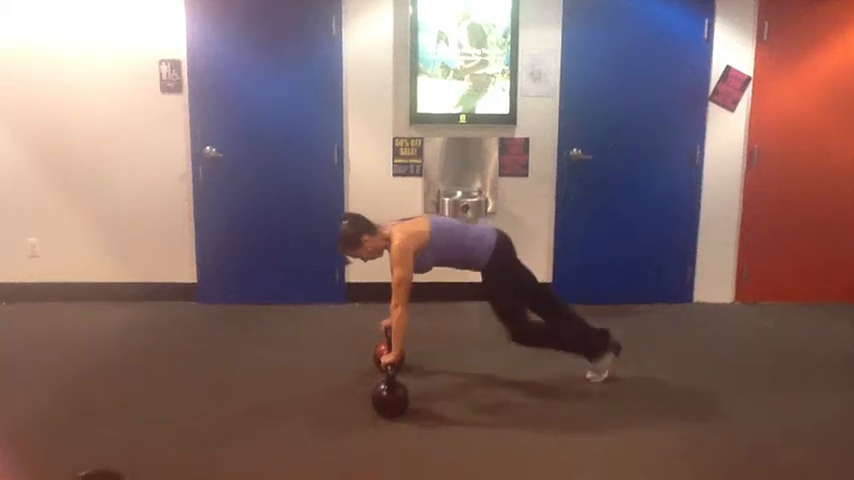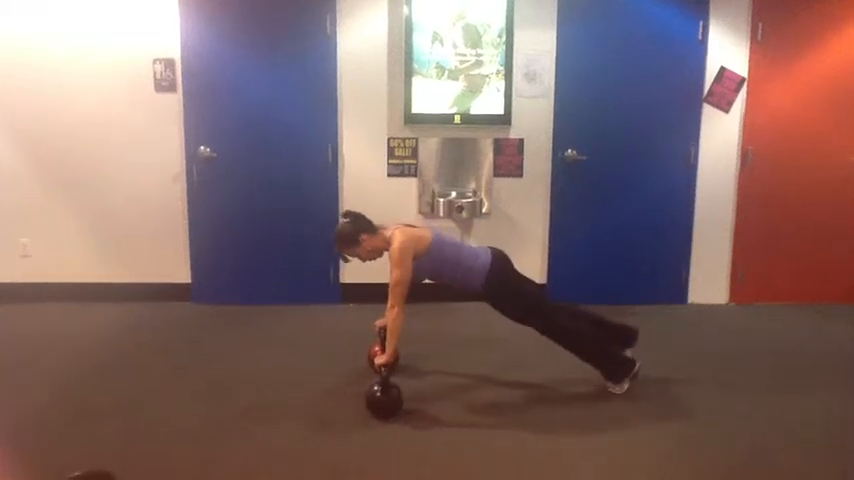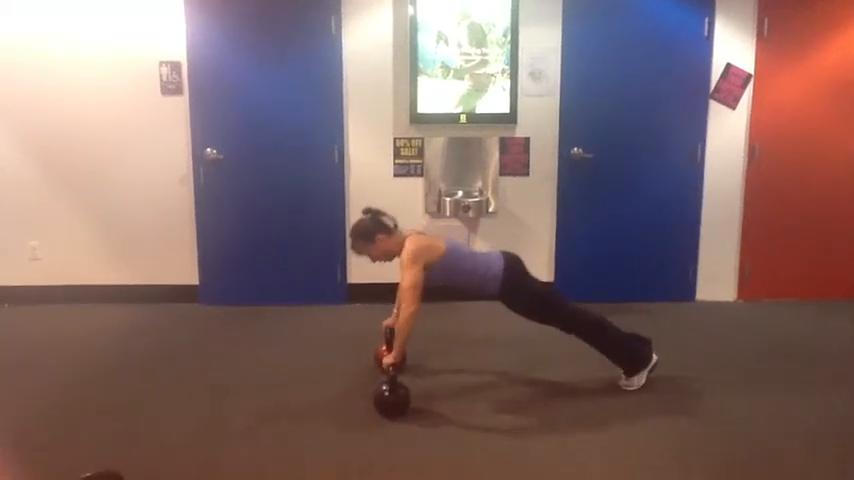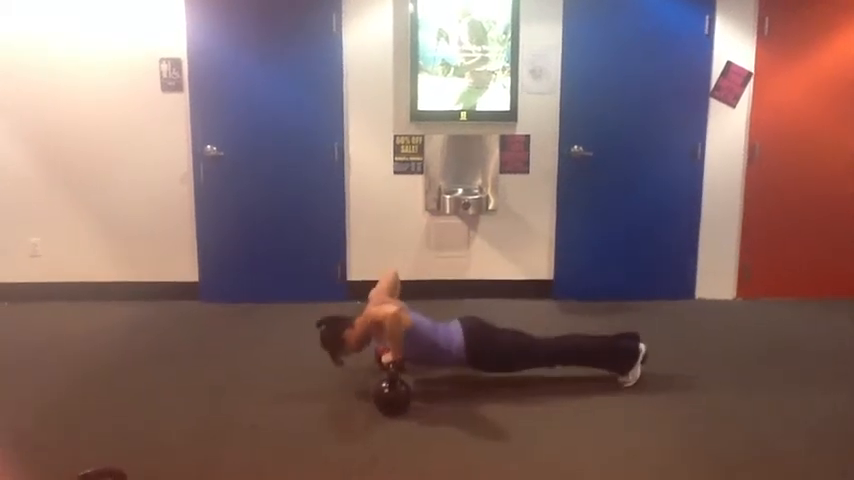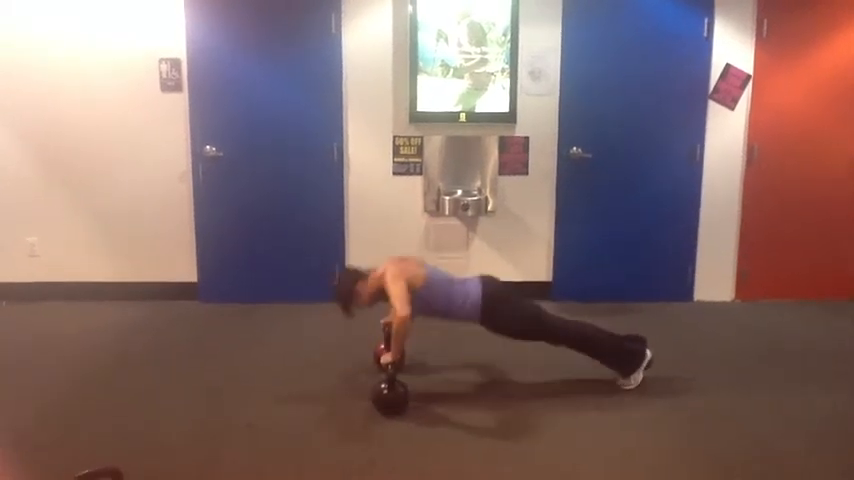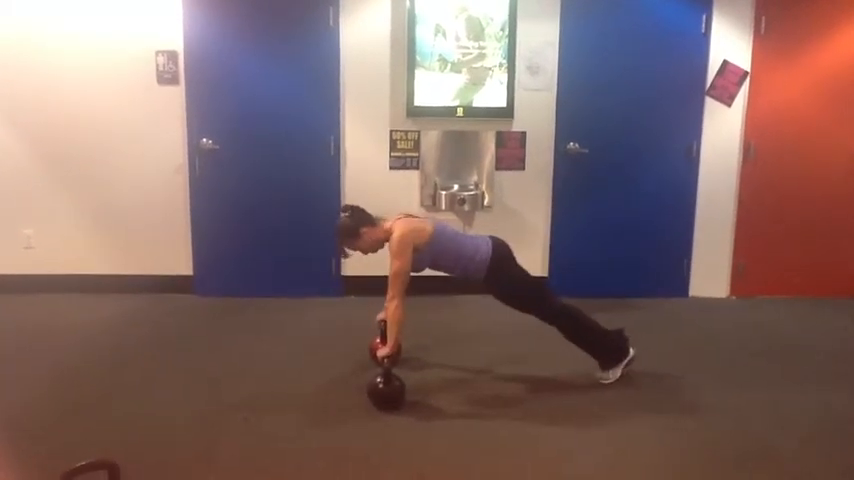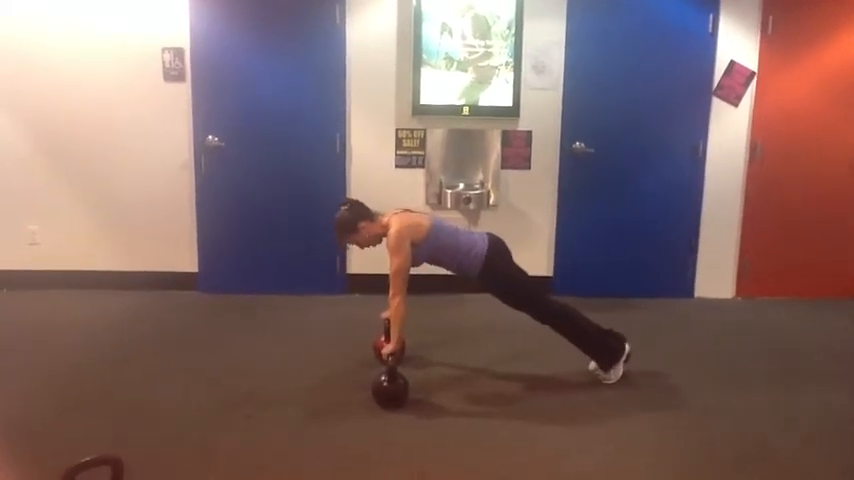
dt=0.5s
person 1, frame 1
left shoulder: (401, 243)
right shoulder: (394, 233)
left elbow: (400, 303)
left wrist: (395, 353)
right wrist: (395, 319)
left hip: (493, 254)
right hip: (492, 247)
left knee: (519, 330)
right knee: (546, 303)
left ankle: (600, 346)
right ankle: (601, 348)
person 1, frame 2
left shoulder: (399, 245)
right shoulder: (394, 235)
left elbow: (396, 305)
left wrist: (388, 354)
right wrist: (388, 320)
left hip: (490, 276)
right hip: (489, 266)
left knee: (547, 319)
right knee: (548, 310)
left ankle: (620, 369)
right ankle: (621, 337)
person 1, frame 3
left shoulder: (411, 252)
right shoulder: (409, 242)
left elbow: (410, 308)
right elbow: (411, 289)
left wrist: (396, 353)
right wrist: (395, 317)
left hip: (505, 277)
right hip: (501, 270)
left knee: (566, 317)
right knee: (565, 315)
left ankle: (638, 359)
right ankle: (636, 349)
person 1, frame 4
left shoulder: (371, 316)
right shoulder: (376, 300)
left elbow: (392, 313)
right elbow: (393, 274)
left wrist: (395, 353)
left hip: (471, 346)
right hip: (466, 332)
left knee: (544, 352)
right knee: (543, 347)
left ankle: (627, 353)
right ankle: (623, 345)
person 1, frame 5
left shoulder: (389, 276)
right shoulder: (391, 267)
left elbow: (404, 316)
left wrist: (394, 354)
right wrist: (394, 318)
left hip: (487, 305)
right hip: (484, 293)
left knee: (555, 331)
right knee: (555, 328)
left ankle: (633, 358)
right ankle: (630, 348)
person 1, frame 6
left shoulder: (400, 237)
right shoulder: (396, 226)
left elbow: (396, 296)
right elbow: (397, 289)
left wrist: (391, 346)
right wrist: (389, 312)
left hip: (491, 264)
right hip: (488, 255)
left knee: (548, 309)
right knee: (547, 306)
left ankle: (616, 353)
right ankle: (614, 347)
person 1, frame 7
left shoulder: (396, 233)
right shoulder: (394, 221)
left elbow: (398, 293)
right elbow: (398, 287)
left wrist: (394, 343)
right wrist: (394, 312)
left hip: (487, 261)
right hip: (485, 250)
left knee: (542, 307)
right knee: (541, 305)
left ankle: (612, 352)
right ankle: (610, 345)
